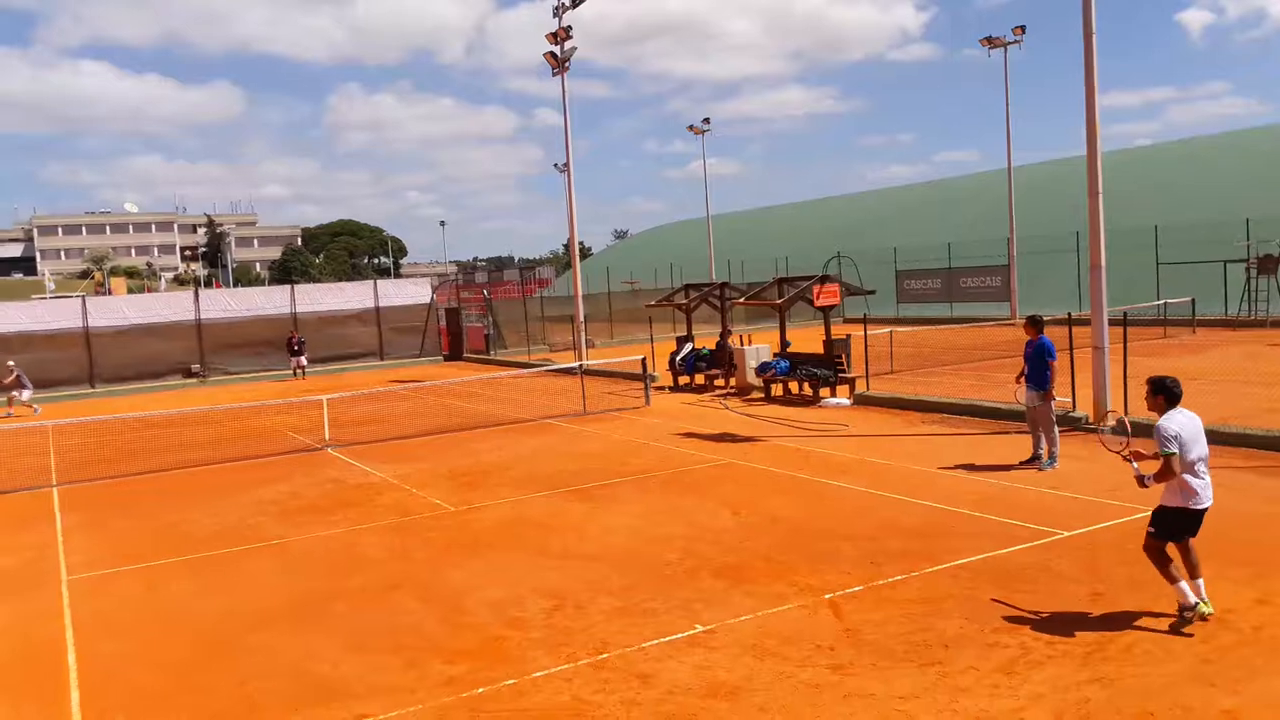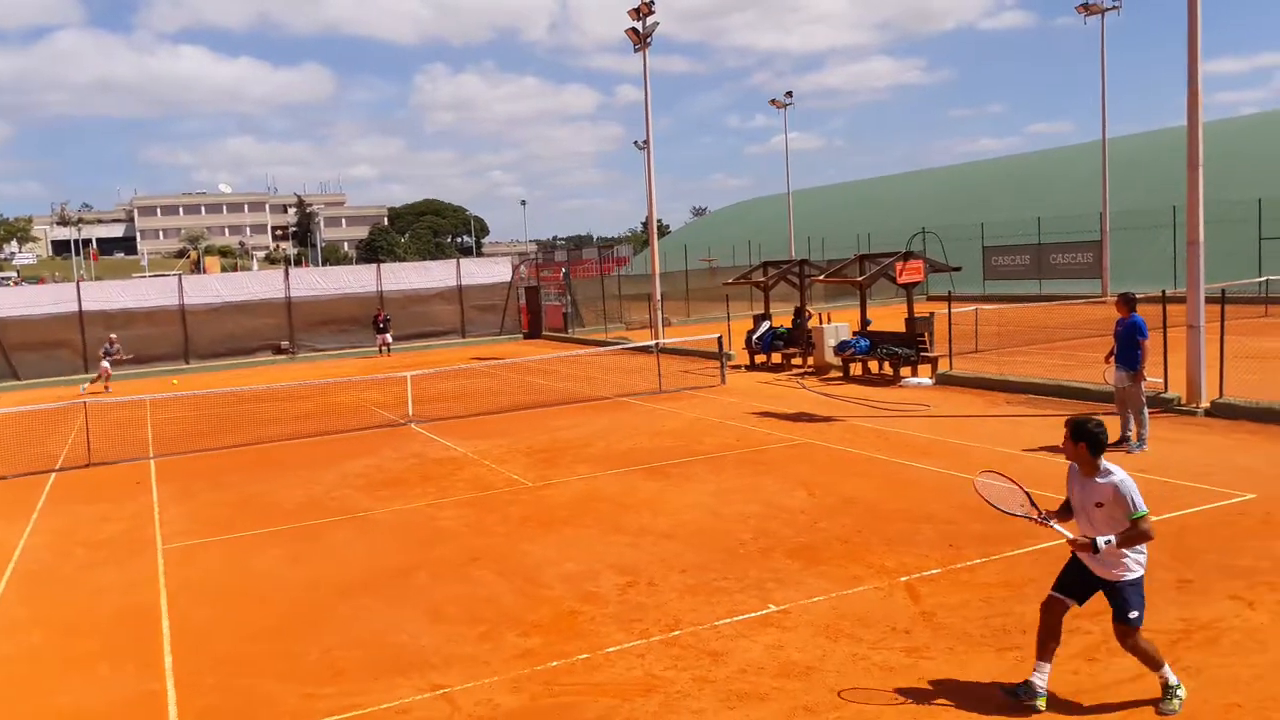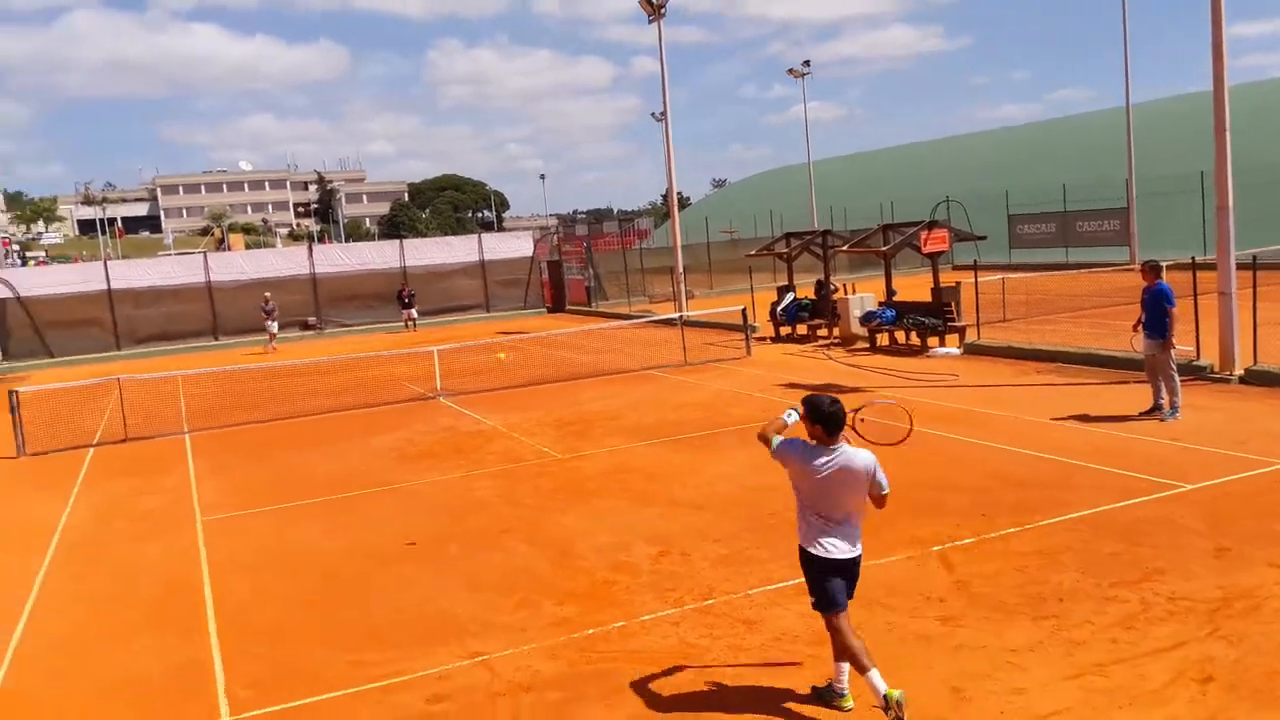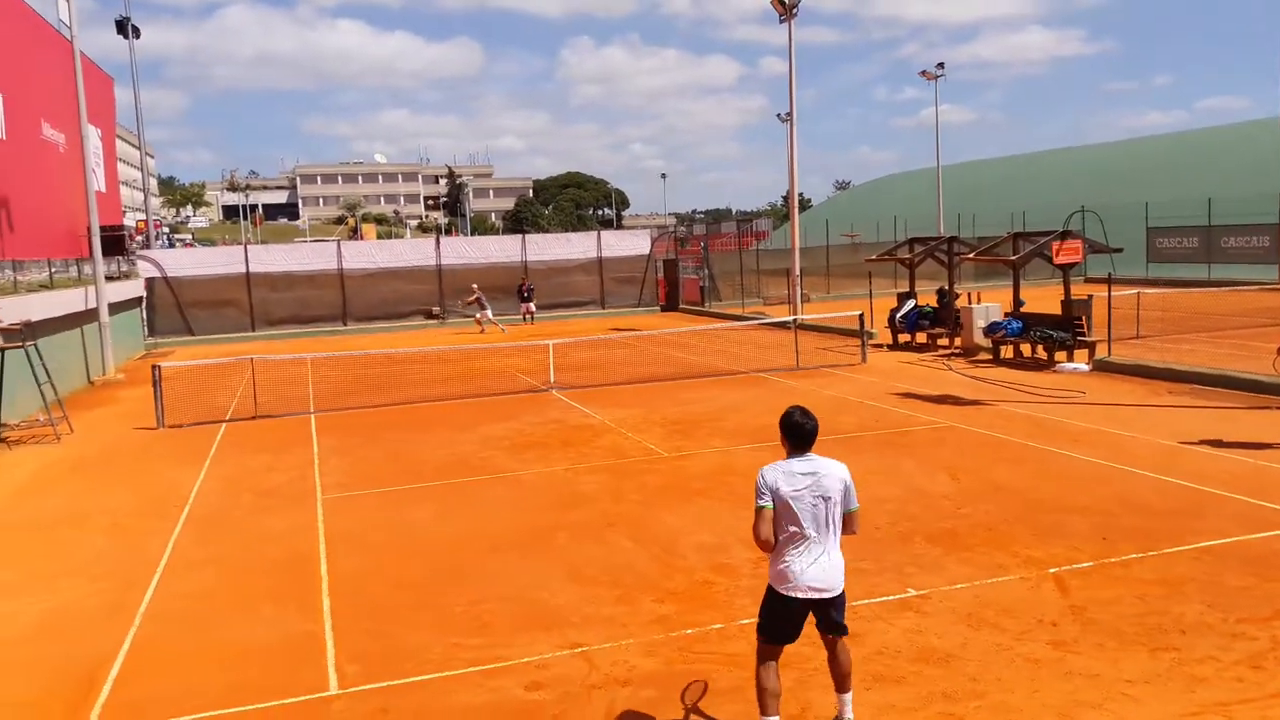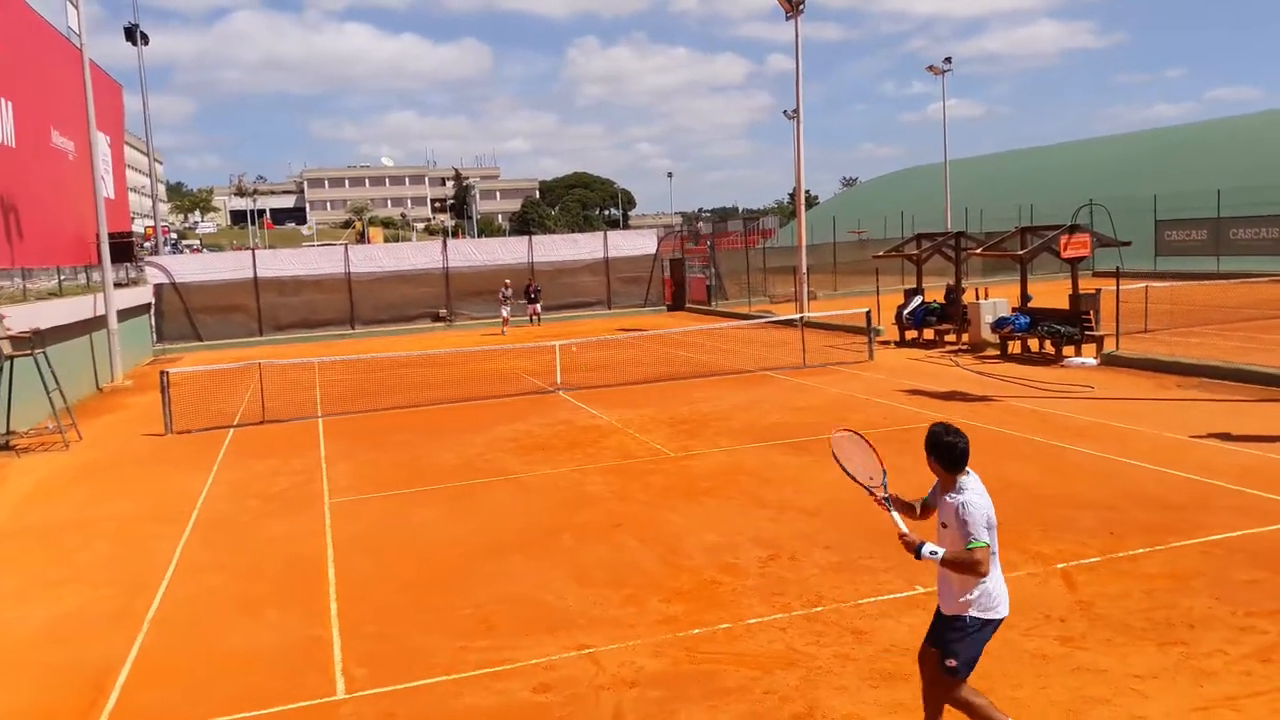
dt=1s
person 1, frame 1
left shoulder: (1165, 427)
right shoulder: (1192, 417)
left elbow: (1171, 470)
left wrist: (1146, 480)
right wrist: (1150, 455)
left hip: (1181, 498)
right hip: (1201, 494)
left knee: (1153, 546)
right knee: (1182, 542)
left ankle: (1190, 602)
right ankle: (1199, 600)
person 1, frame 2
left shoulder: (1119, 483)
right shoulder: (1075, 471)
left elbow: (1145, 532)
left wrist: (1098, 544)
right wrist: (1056, 515)
left hip: (1122, 567)
right hip: (1087, 559)
left knee: (1127, 636)
right knee: (1051, 609)
left ankle: (1172, 685)
right ankle: (1037, 687)
person 1, frame 3
left shoulder: (798, 453)
right shoulder: (865, 460)
left elbow: (765, 433)
right elbow: (881, 502)
left wrist: (791, 414)
left hip: (817, 551)
right hip: (850, 549)
left knee: (838, 624)
right knee: (834, 614)
left ankle: (885, 694)
right ankle: (840, 688)
person 1, frame 4
left shoulder: (769, 475)
right shoulder: (839, 471)
left elbow: (762, 536)
right elbow: (852, 526)
left wrist: (779, 550)
left hip: (788, 581)
right hip: (830, 579)
left knee: (767, 655)
right knee: (835, 643)
person 1, frame 5
left shoulder: (968, 502)
right shoulder: (949, 484)
left elbow: (980, 565)
right elbow: (922, 510)
left wrist: (923, 549)
right wrist: (894, 501)
left hip: (975, 609)
right hip: (959, 601)
left knee: (951, 688)
right knee: (929, 661)
